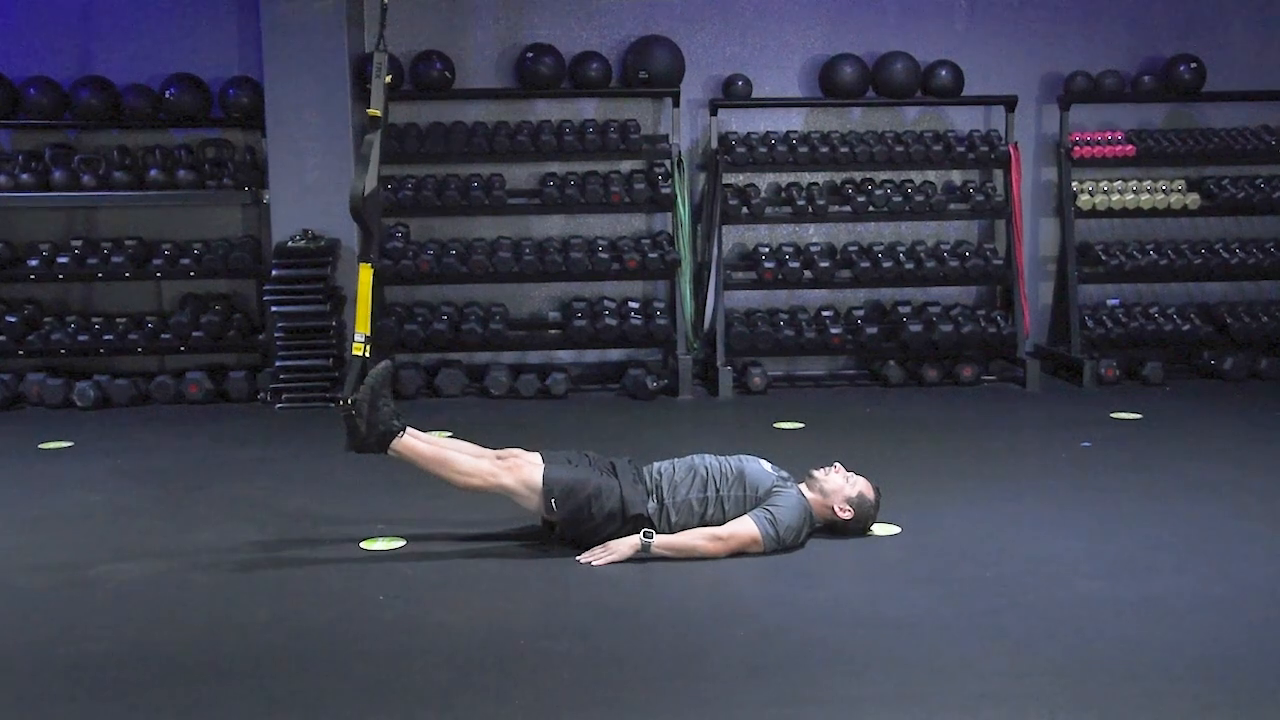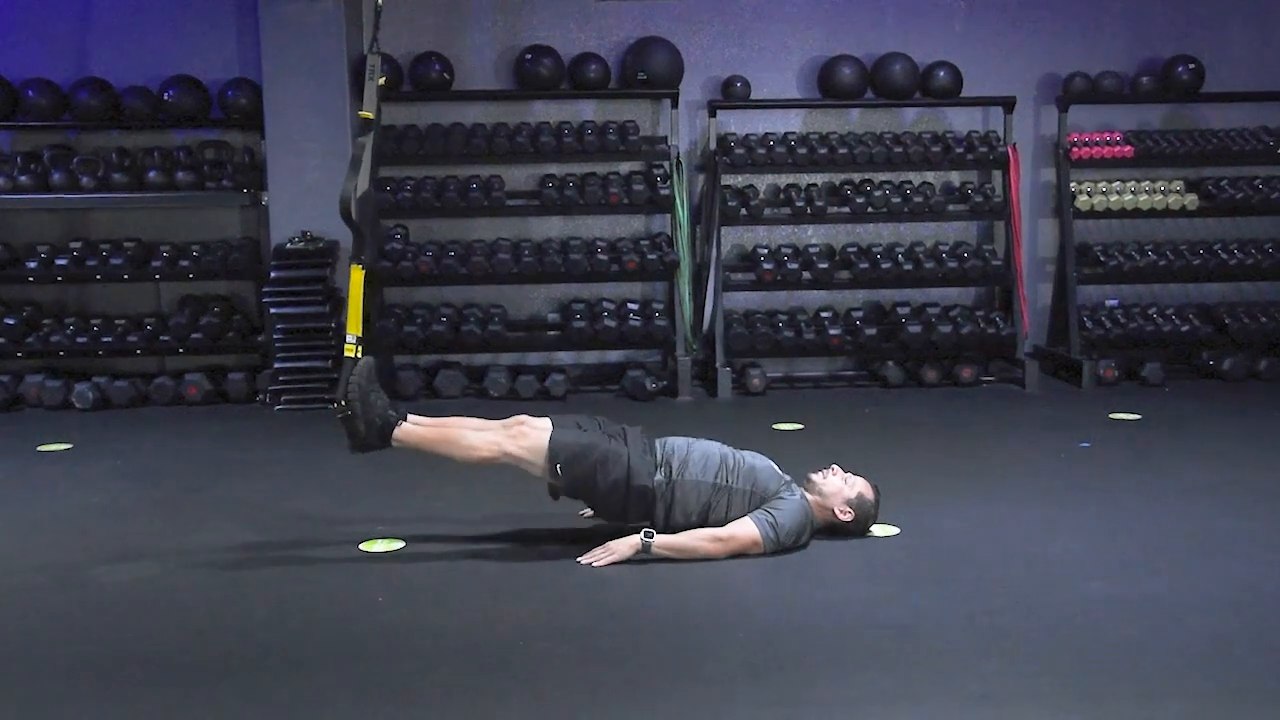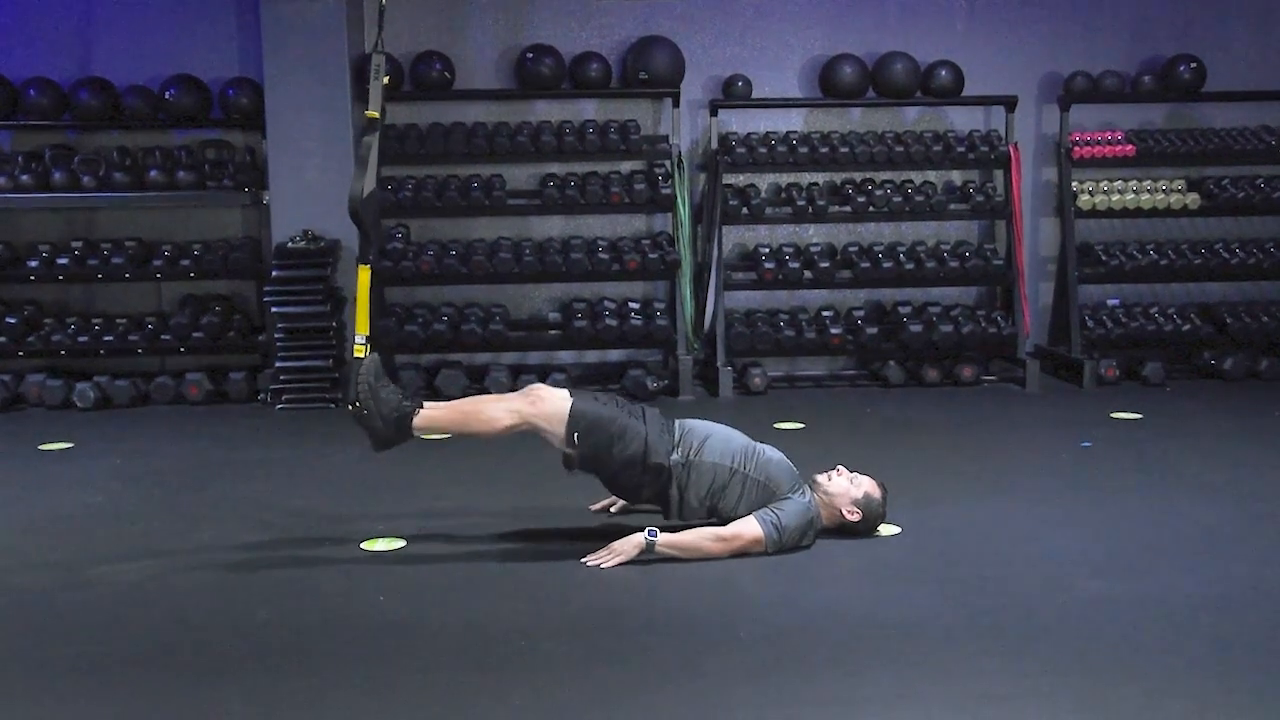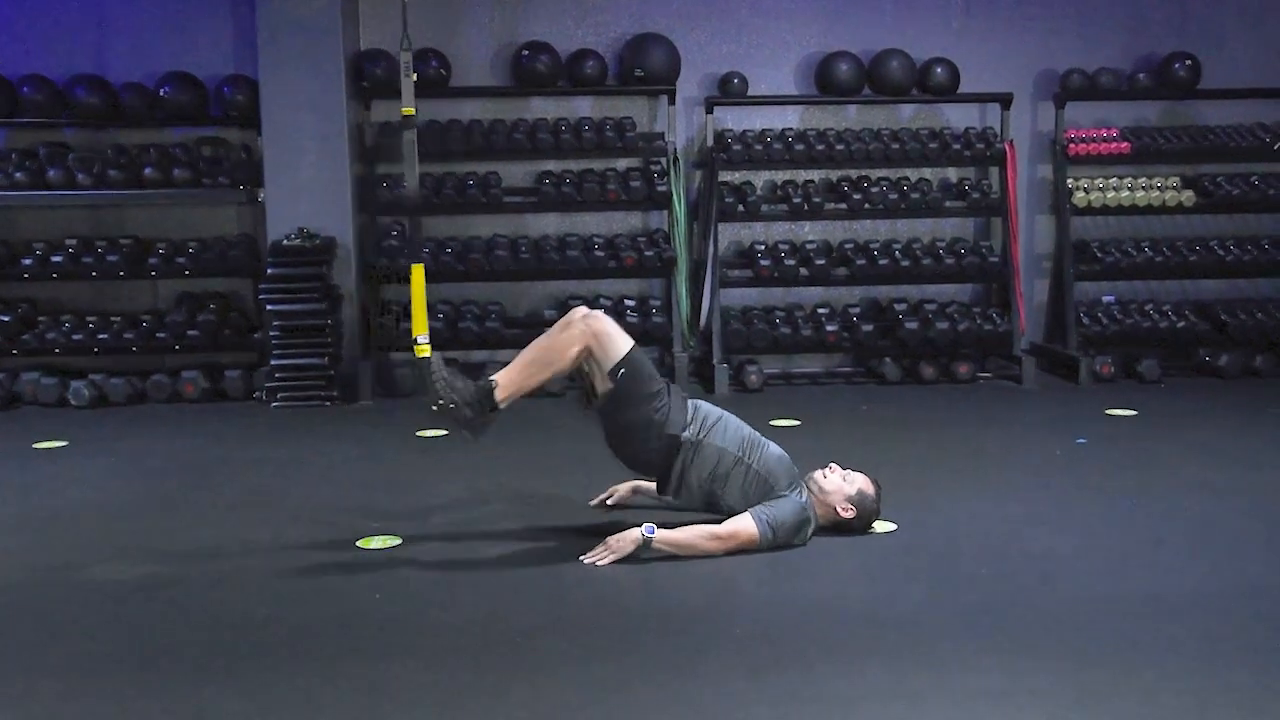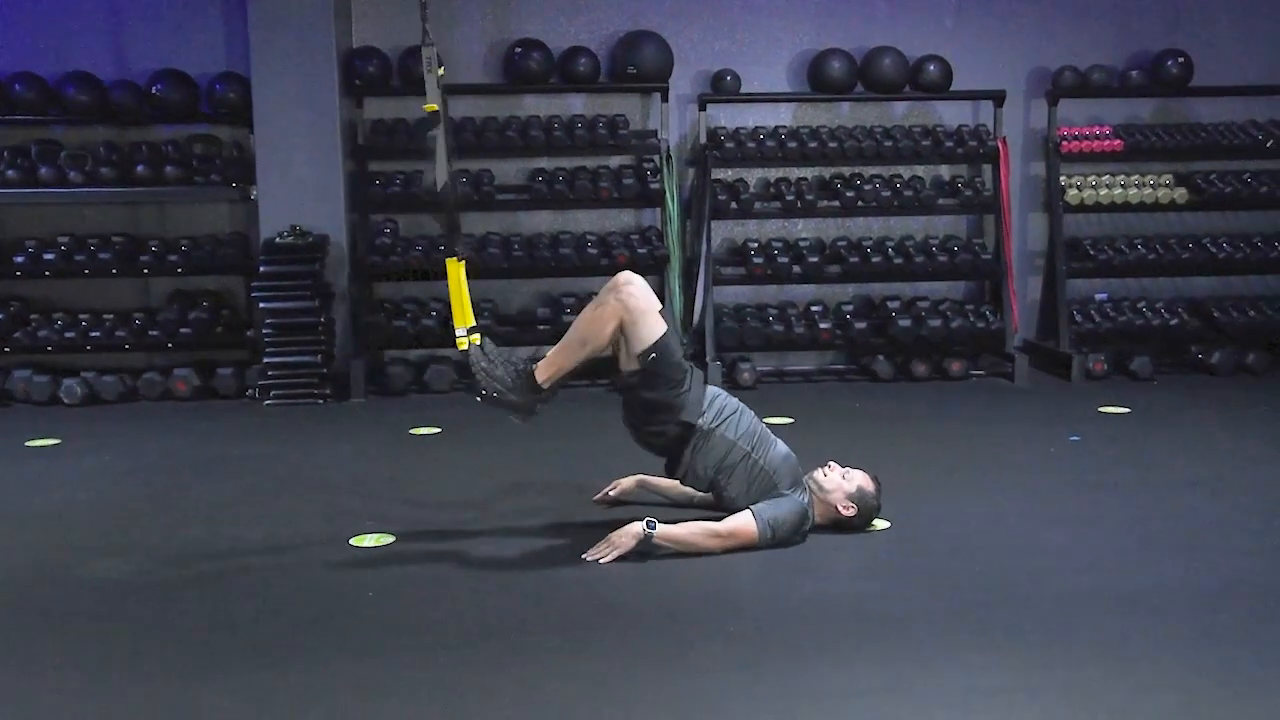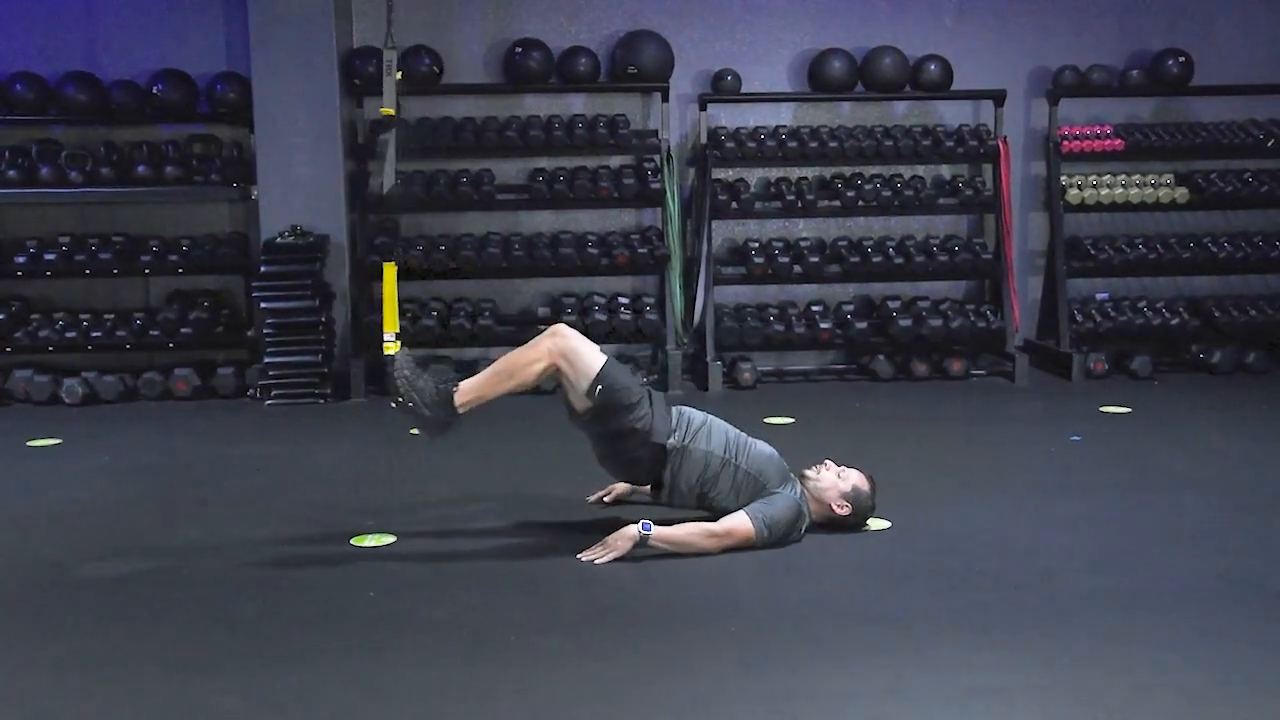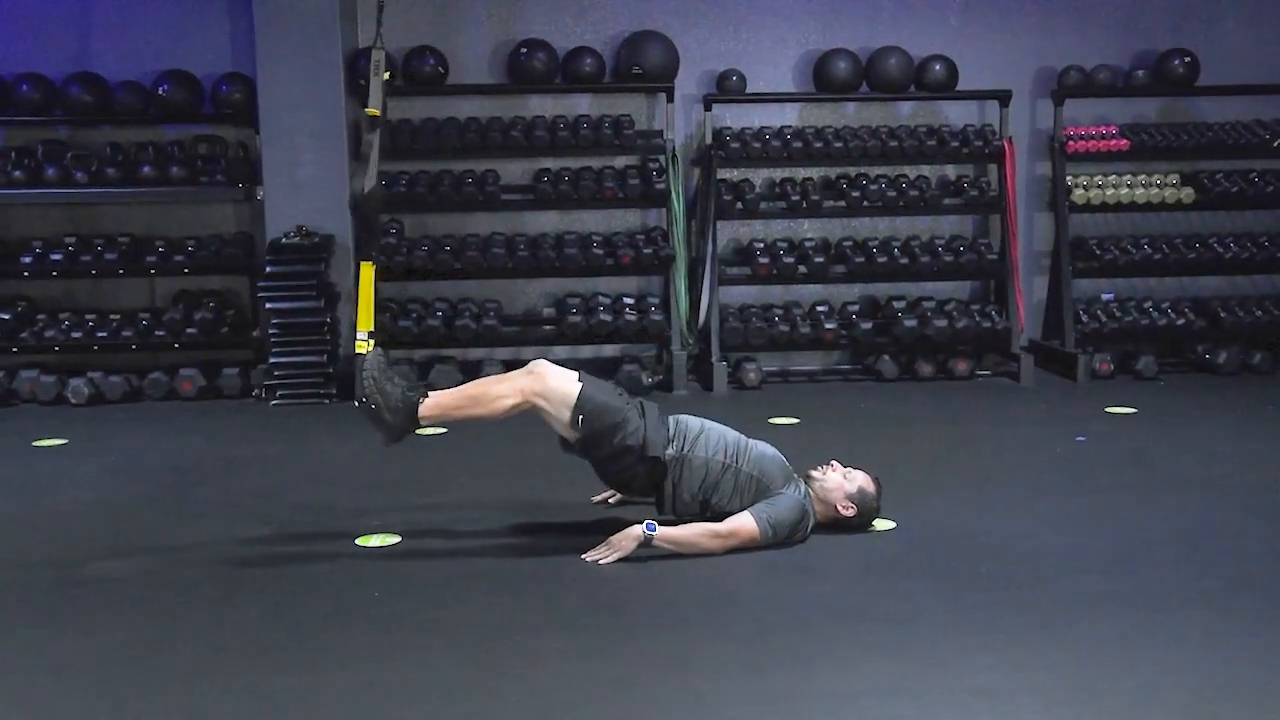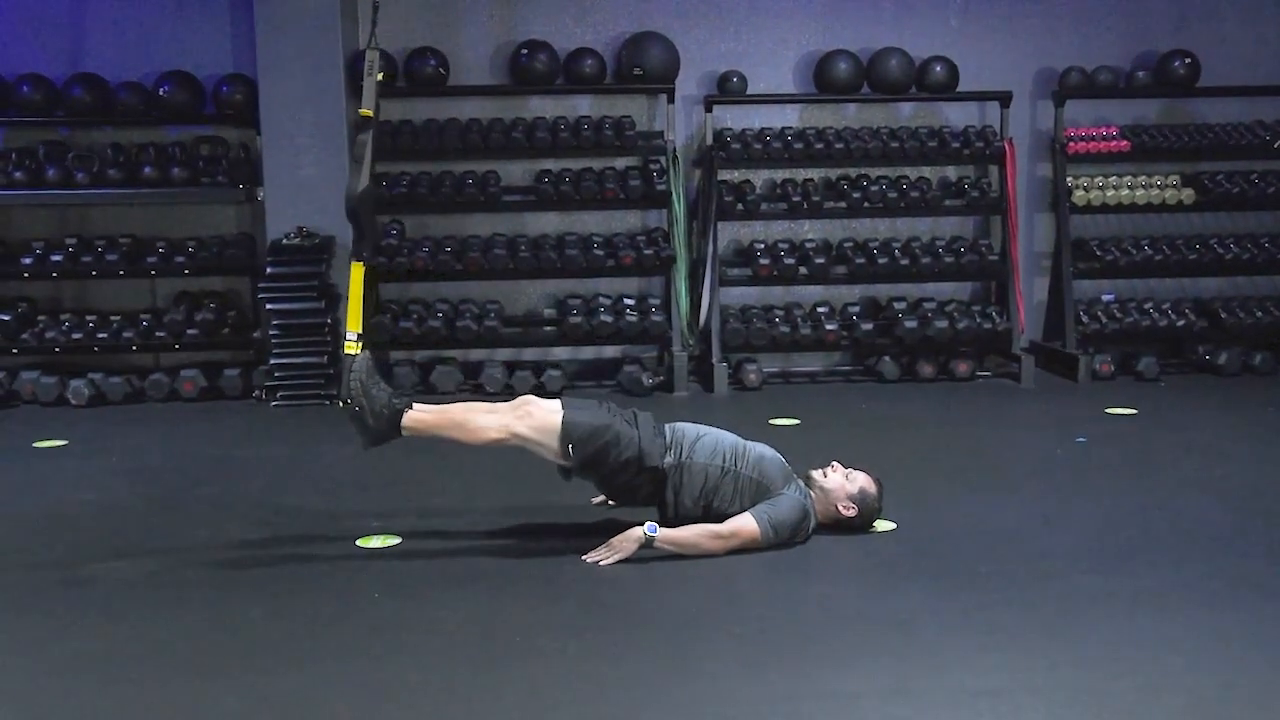
dt=0.4s
person 1, frame 1
left shoulder: (792, 514)
right shoulder: (781, 484)
left elbow: (723, 539)
left wrist: (639, 540)
left hip: (638, 507)
right hip: (641, 478)
left knee: (509, 475)
right knee: (512, 459)
left ankle: (389, 436)
right ankle: (391, 431)
person 1, frame 2
left shoulder: (794, 517)
right shoulder: (784, 489)
left elbow: (723, 541)
left wrist: (640, 541)
left hip: (646, 483)
right hip: (648, 457)
left knee: (513, 442)
right knee: (520, 426)
left ankle: (386, 429)
right ankle: (394, 423)
person 1, frame 3
left shoulder: (801, 518)
right shoulder: (794, 489)
left elbow: (727, 540)
left wrist: (646, 541)
left hip: (661, 463)
right hip: (665, 442)
left knee: (535, 405)
right knee: (536, 398)
left ankle: (405, 421)
right ankle: (409, 415)
person 1, frame 4
left shoulder: (795, 517)
right shoulder: (793, 490)
left elbow: (724, 537)
left wrist: (645, 535)
right wrist: (641, 487)
left hip: (668, 438)
right hip: (679, 426)
left knee: (592, 325)
right knee: (579, 318)
left ankle: (485, 400)
right ankle: (484, 394)
person 1, frame 5
left shoulder: (794, 516)
right shoulder: (794, 494)
left elbow: (723, 535)
left wrist: (646, 531)
left hip: (679, 420)
right hip: (693, 413)
left knee: (626, 297)
right knee: (627, 285)
left ankle: (531, 383)
right ankle: (533, 375)
person 1, frame 6
left shoulder: (789, 513)
right shoulder: (787, 489)
left elbow: (719, 534)
left wrist: (641, 531)
left hip: (653, 444)
right hip: (665, 431)
left knee: (559, 342)
right knee: (561, 343)
left ankle: (448, 403)
right ankle: (453, 395)
person 1, frame 7
left shoulder: (794, 512)
right shoulder: (788, 482)
left elbow: (724, 535)
left wrist: (644, 533)
left hip: (652, 455)
right hip: (658, 436)
left knee: (534, 383)
right knee: (540, 375)
left ankle: (410, 412)
right ankle: (417, 403)
person 1, frame 8
left shoulder: (795, 514)
right shoulder: (787, 483)
left elbow: (723, 536)
left wrist: (646, 534)
left hip: (653, 468)
right hip: (657, 444)
left knee: (520, 421)
right knee: (525, 409)
left ankle: (394, 419)
right ankle: (399, 413)
